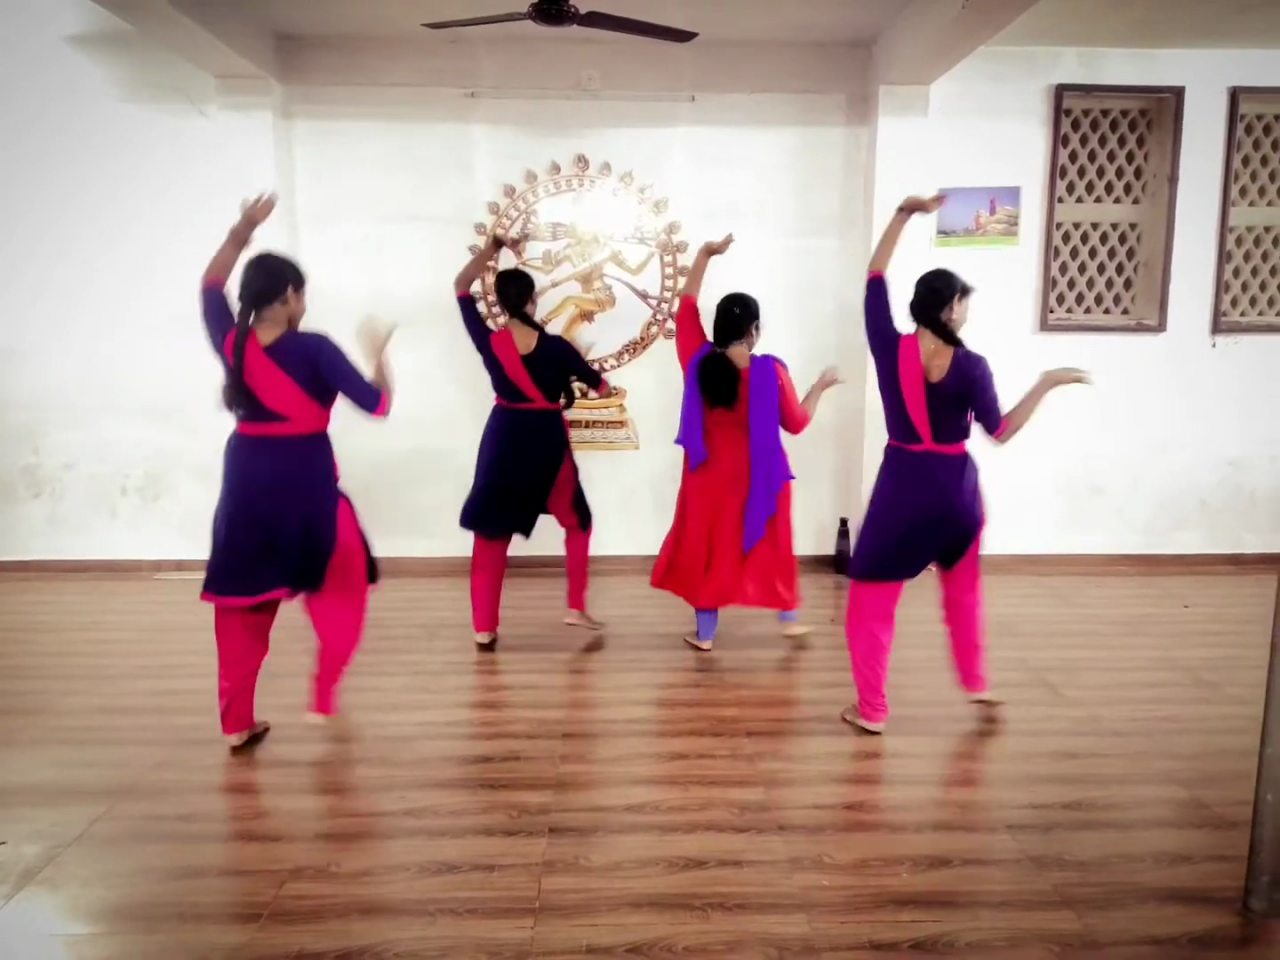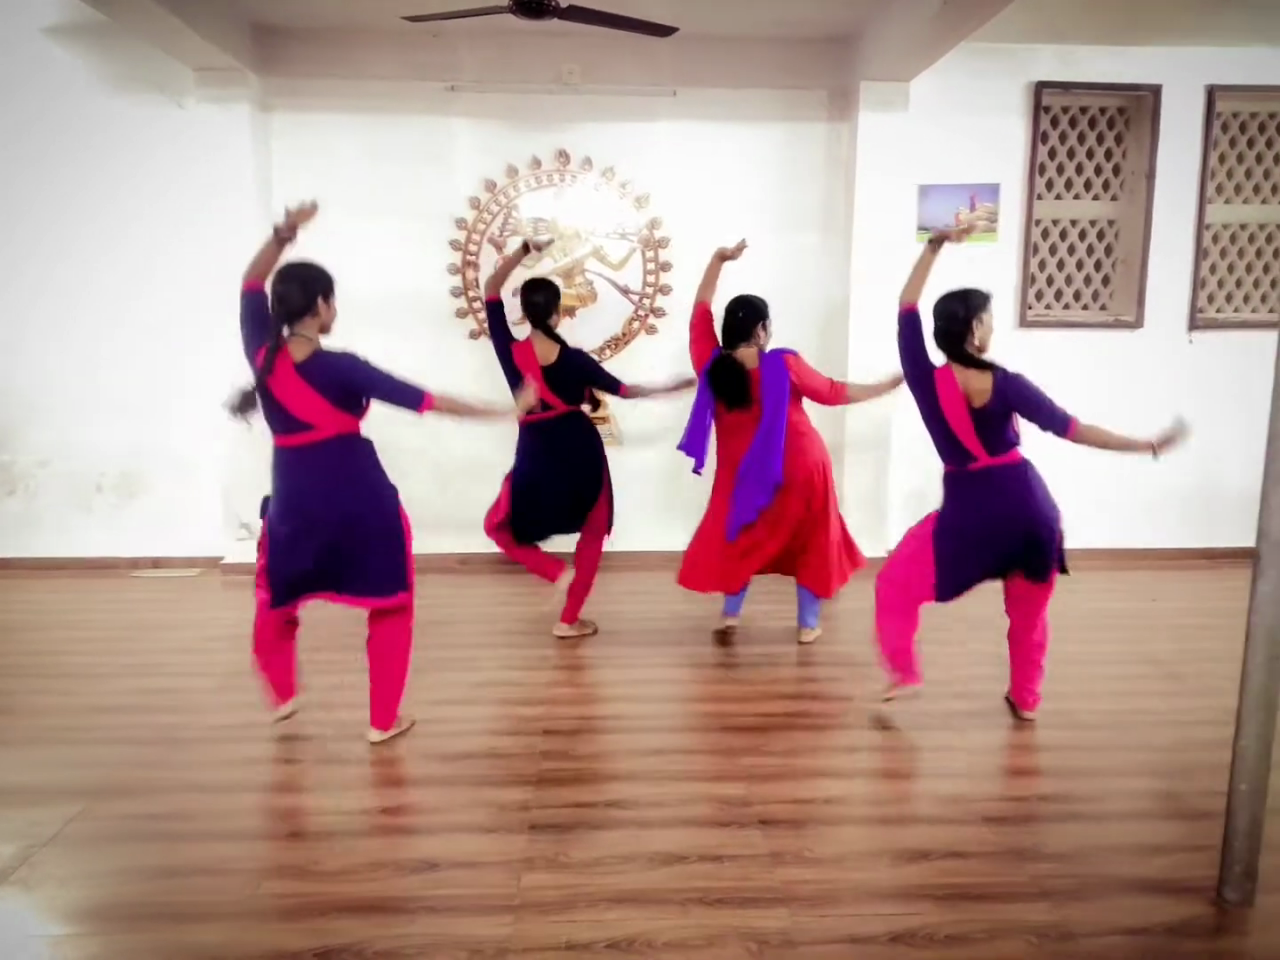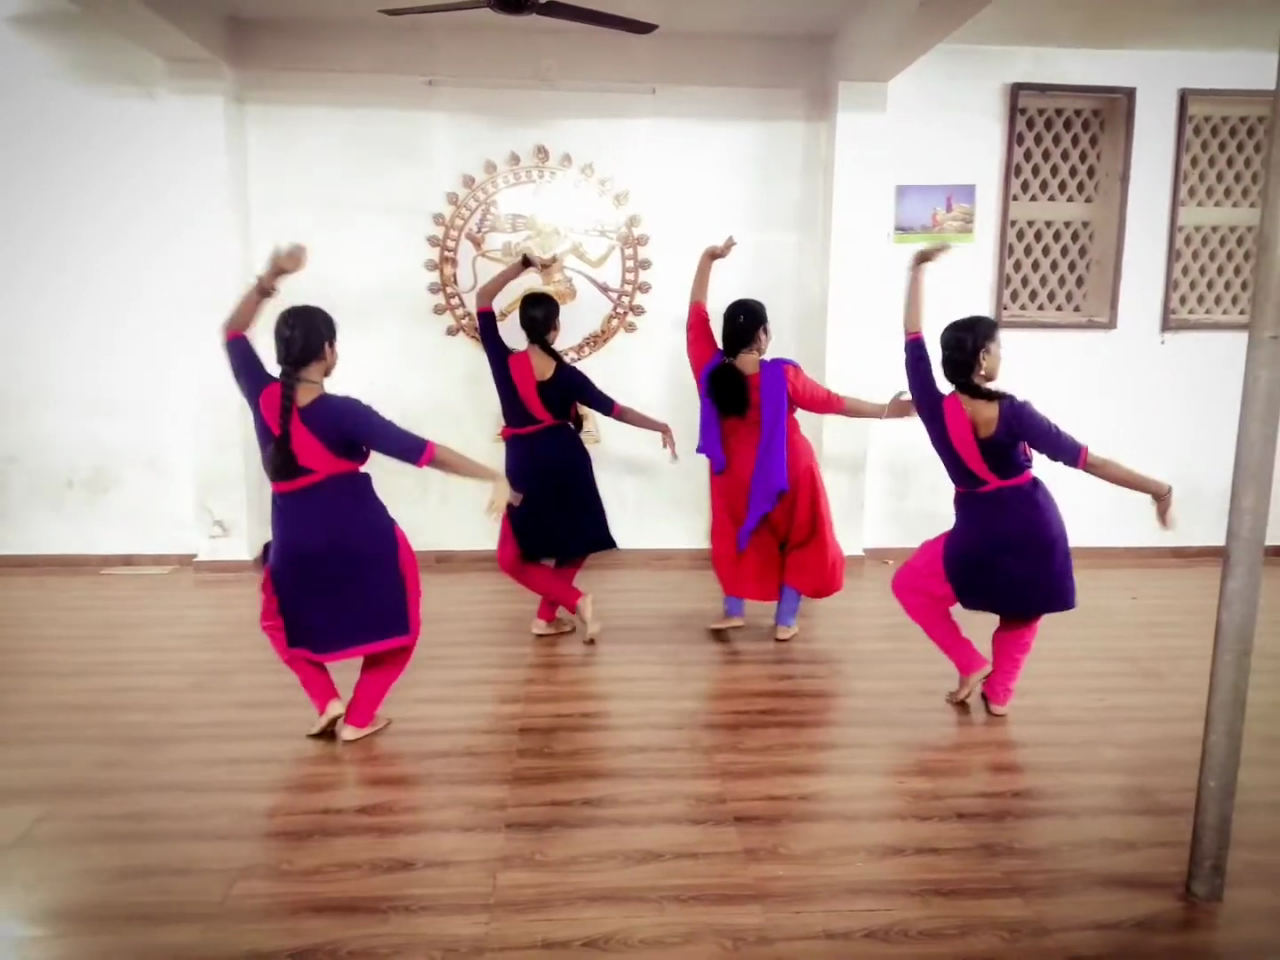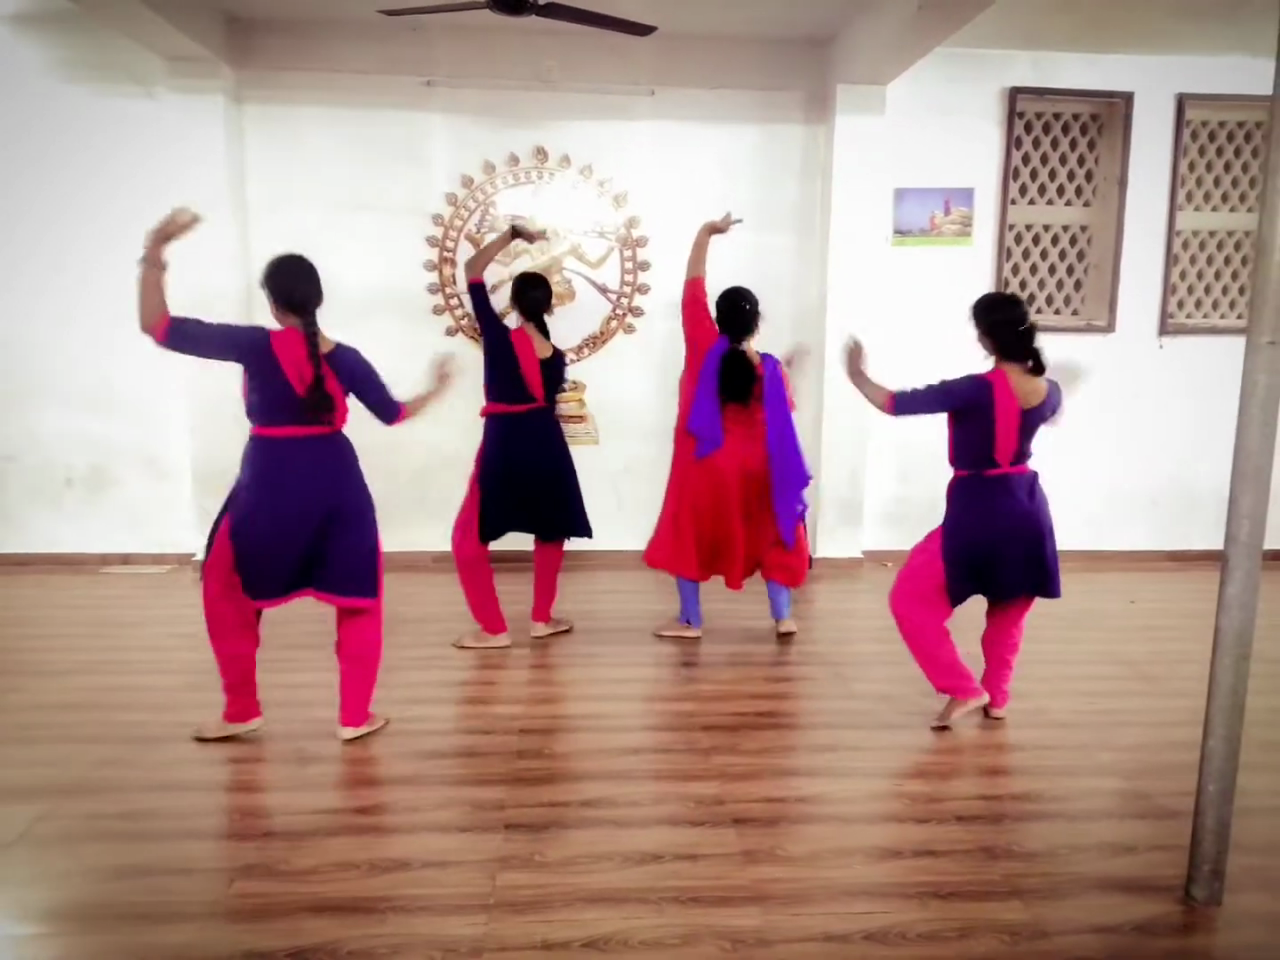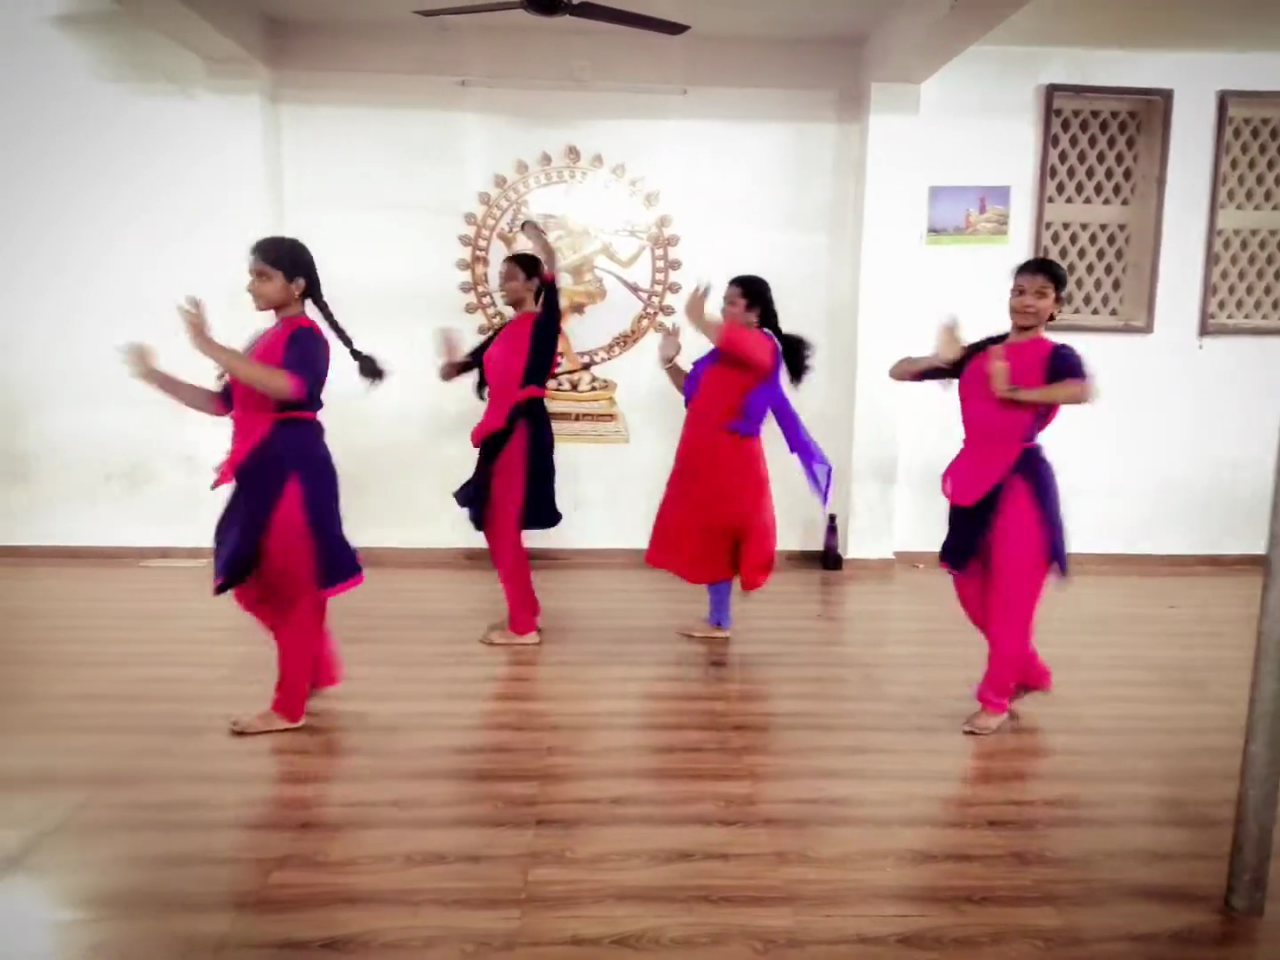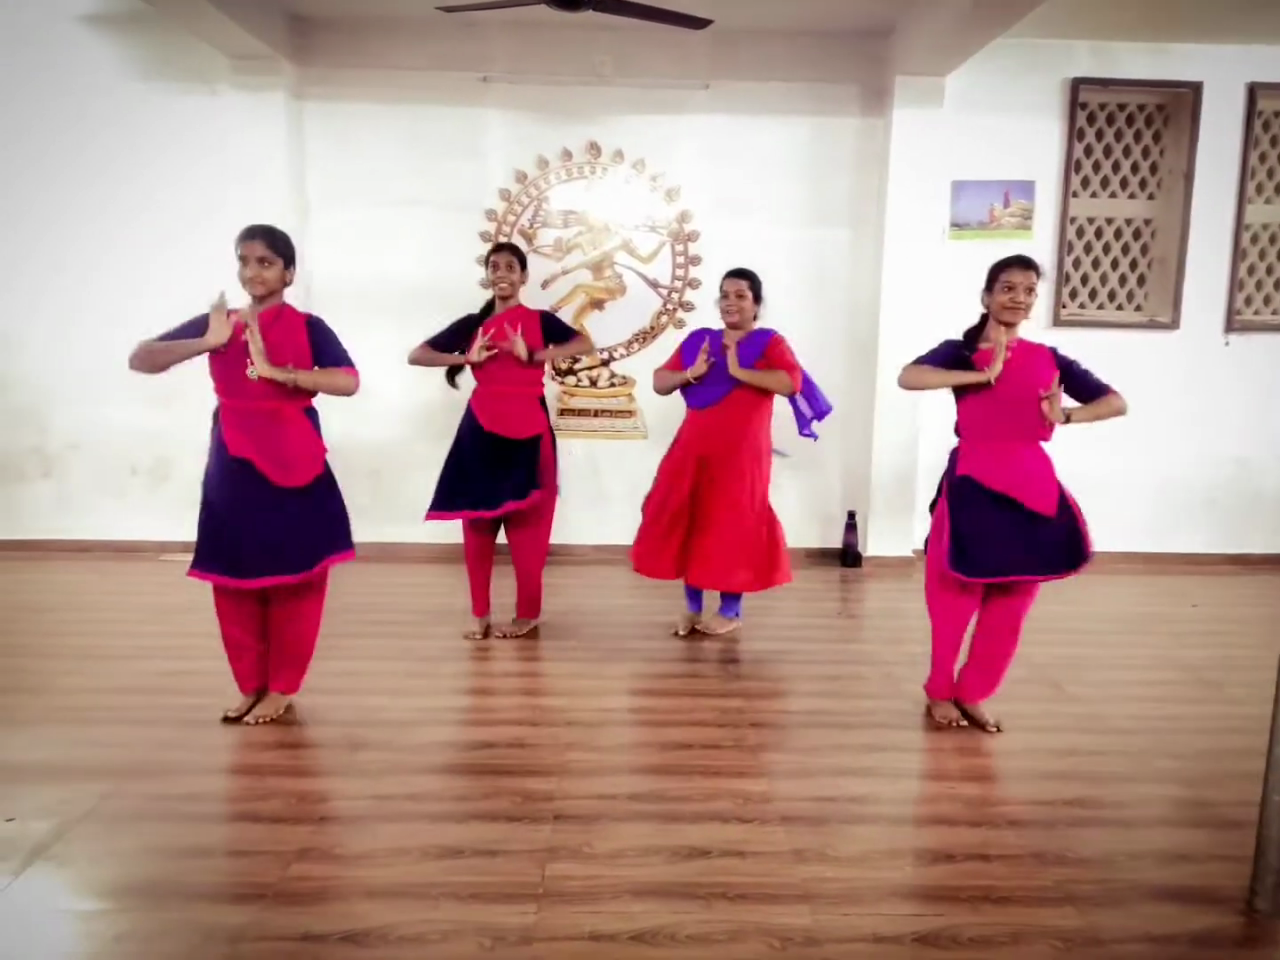
dt=0.3s
person 1, frame 1
left shoulder: (232, 344)
right shoulder: (313, 348)
left elbow: (211, 287)
right elbow: (377, 405)
left wrist: (243, 231)
right wrist: (377, 353)
left hip: (246, 487)
right hip: (306, 488)
left knee: (244, 611)
right knee: (341, 594)
left ankle: (238, 723)
right ankle: (322, 701)
person 1, frame 2
left shoulder: (263, 355)
right shoulder: (340, 367)
left elbow: (253, 287)
right elbow: (422, 401)
left wrist: (281, 236)
right wrist: (501, 408)
left hip: (295, 496)
right hip: (358, 492)
left knee: (276, 598)
right knee: (387, 603)
left ankle: (282, 694)
right ankle: (383, 718)
person 1, frame 3
left shoulder: (263, 399)
right shoulder: (342, 413)
left elbow: (234, 333)
right elbow: (423, 451)
left wrist: (270, 280)
right wrist: (495, 478)
left hip: (295, 539)
right hip: (359, 531)
left knee: (285, 624)
right knee: (395, 627)
left ankle: (326, 700)
right ankle: (358, 718)
person 1, frame 4
left shoulder: (260, 347)
right shoulder: (346, 358)
left elbow: (156, 326)
right elbow: (393, 413)
left wrist: (153, 253)
right wrist: (437, 388)
left hip: (270, 485)
right hip: (338, 483)
left knee: (229, 596)
right knee: (358, 602)
left ankle: (240, 713)
right ankle: (355, 716)
person 1, frame 5
left shoulder: (302, 336)
right shoulder: (271, 338)
left elbow: (286, 387)
right elbow: (219, 403)
left wrist: (209, 346)
right wrist: (155, 376)
left hip: (292, 474)
right hip: (269, 475)
left knee: (292, 591)
right knee: (258, 587)
left ankle: (288, 708)
right ankle: (320, 672)
person 1, frame 6
left shoulder: (308, 328)
right shoulder: (216, 322)
left elbow: (348, 382)
right elbow: (141, 359)
left wrist: (274, 371)
right wrist: (205, 342)
left hip: (295, 467)
right hip: (233, 469)
left knee: (295, 582)
right knee: (235, 581)
left ankle: (282, 687)
right ankle: (251, 687)
person 2, frame 1
left shoulder: (889, 349)
right shoulder: (971, 366)
left elbow: (876, 278)
right elbow: (999, 433)
left wrist: (904, 213)
right wrist: (1045, 385)
left hip: (901, 483)
right hip: (955, 487)
left knee: (870, 600)
right knee: (963, 586)
left ankle: (871, 709)
right ankle: (976, 682)
person 2, frame 2
left shoulder: (924, 381)
right shoulder: (1006, 385)
left elbow: (906, 309)
right elbow: (1072, 430)
left wrist: (933, 247)
right wrist: (1148, 445)
left hip: (968, 507)
right hip: (1024, 503)
left knee: (896, 581)
right knee: (1028, 608)
left ankle: (904, 671)
right ankle: (1026, 698)
person 2, frame 3
left shoulder: (934, 409)
right shoulder: (1012, 414)
left elbow: (912, 338)
right elbow: (1082, 458)
left wrist: (917, 270)
right wrist: (1155, 488)
left hip: (979, 530)
right hip: (1033, 524)
left knee: (910, 584)
right knee: (1022, 612)
left ankle: (970, 664)
right ankle: (998, 693)
person 2, frame 4
left shoulder: (977, 388)
right shoulder: (1046, 390)
left elbow: (892, 404)
left wrist: (857, 374)
left hip: (977, 509)
right hip: (1026, 507)
left knee: (911, 600)
right knee: (1009, 611)
left ankle: (964, 689)
right ankle: (996, 695)
person 2, frame 5
left shoulder: (1057, 355)
right shoulder: (980, 351)
left elbow: (1083, 391)
right elbow: (899, 372)
left wrist: (1016, 394)
right wrist: (937, 359)
left hip: (1020, 484)
right hip: (978, 480)
left knee: (1010, 599)
right knee: (974, 592)
left ankle: (996, 700)
right ankle: (1027, 673)
person 2, frame 6
left shoulder: (1049, 359)
right shoulder: (959, 350)
left elbow: (1116, 401)
right elbow: (908, 377)
left wrist: (1068, 414)
right wrist: (981, 376)
left hip: (1031, 484)
right hip: (971, 481)
left knee: (1011, 601)
right knee: (955, 596)
left ankle: (974, 693)
right ankle: (940, 692)
person 3, frame 1
left shoulder: (489, 342)
right shoulder: (555, 347)
left elbow: (461, 288)
right elbow: (603, 389)
left wrist: (493, 246)
right wrist: (575, 375)
left hip: (503, 439)
right hip: (548, 441)
left knee: (490, 538)
right knee: (577, 524)
left ankle: (484, 628)
right ankle: (576, 607)
person 3, frame 2
left shoulder: (509, 351)
right shoulder: (573, 359)
left elbow: (491, 289)
right elbow: (621, 390)
left wrist: (523, 250)
right wrist: (669, 387)
left hip: (535, 450)
right hip: (580, 447)
left knee: (500, 524)
right knee: (592, 534)
left ankle: (556, 569)
right ankle: (569, 619)
person 3, frame 3
left shoulder: (503, 363)
right shoulder: (567, 375)
left elbow: (482, 300)
right elbow: (613, 409)
left wrist: (523, 264)
right wrist: (660, 426)
left hip: (525, 464)
right hip: (566, 460)
left knee: (515, 558)
right knee: (575, 541)
left ankle: (575, 602)
right ankle: (546, 617)
person 3, frame 4
left shoulder: (500, 340)
right shoulder: (555, 356)
left elbow: (472, 271)
left wrist: (513, 234)
left hip: (505, 442)
right hip: (547, 440)
left knee: (469, 539)
right knee: (550, 532)
left ankle: (493, 628)
right ankle: (543, 618)
person 3, frame 5
left shoulder: (544, 322)
right shoulder: (502, 334)
left elbow: (550, 268)
right elbow: (450, 374)
left wrist: (535, 234)
right wrist: (452, 359)
left hip: (522, 430)
right hip: (503, 432)
left knee: (504, 530)
right knee: (498, 526)
left ankle: (523, 626)
right ankle: (522, 614)
person 3, frame 6
left shoulder: (540, 321)
right shoulder: (472, 324)
left elbow: (585, 346)
right elbow: (416, 355)
left wrist: (536, 357)
right wrist: (465, 358)
left hip: (529, 430)
right hip: (482, 429)
left knee: (527, 525)
right knee: (477, 524)
left ankle: (527, 613)
right ankle: (480, 614)
person 4, frame 1
left shoulder: (697, 360)
right shoulder: (770, 371)
left elbow: (685, 307)
right elbow: (797, 422)
left wrist: (707, 252)
right wrist: (820, 386)
left hip: (710, 474)
right hip: (761, 477)
left knee: (705, 544)
right knee: (767, 544)
left ankle: (704, 632)
right ankle: (789, 618)
person 4, frame 2
left shoulder: (710, 365)
right shoulder: (784, 365)
left elbow: (700, 312)
right elbow: (833, 393)
left wrist: (717, 261)
right wrist: (881, 387)
left hip: (741, 471)
right hip: (800, 465)
left knee: (741, 537)
right knee: (812, 541)
left ankle: (731, 612)
right ankle: (808, 623)
person 4, frame 3
left shoulder: (709, 369)
right shoulder: (783, 376)
left elbow: (696, 316)
right elbow: (832, 403)
left wrist: (708, 259)
right wrist: (885, 410)
left hip: (734, 477)
right hip: (788, 474)
left knee: (738, 539)
right knee: (799, 541)
left ankle: (732, 611)
right ankle: (785, 621)
person 4, frame 4
left shoulder: (705, 350)
right shoulder: (770, 369)
left elbow: (693, 291)
right elbow: (781, 411)
left wrist: (706, 232)
right wrist: (792, 371)
left hip: (703, 464)
right hip: (755, 464)
left knee: (690, 535)
right knee: (767, 536)
left ankle: (690, 620)
right ankle: (783, 616)
person 4, frame 5
left shoulder: (759, 343)
right shoulder: (731, 353)
left elbow: (721, 333)
right elbow: (694, 389)
left wrist: (695, 312)
right wrist: (669, 361)
left hip: (727, 461)
right hip: (723, 459)
left knee: (715, 534)
right knee: (713, 534)
left ankle: (718, 621)
person 4, frame 6
left shoulder: (770, 343)
right shoulder: (699, 340)
left elbow: (794, 382)
right elbow: (660, 382)
left wrist: (744, 374)
right wrist: (690, 372)
left hip: (742, 454)
right hip: (692, 450)
left knee: (732, 527)
right knee: (686, 523)
left ankle: (730, 612)
right ankle: (692, 608)
